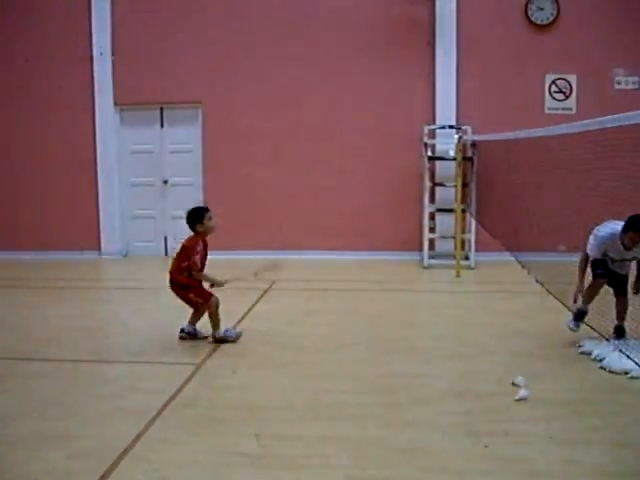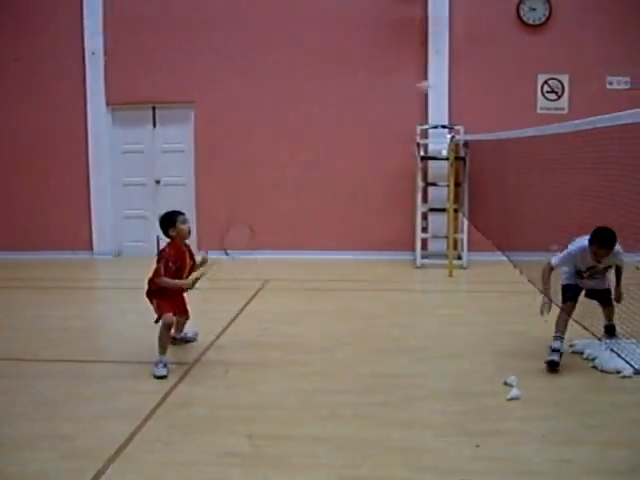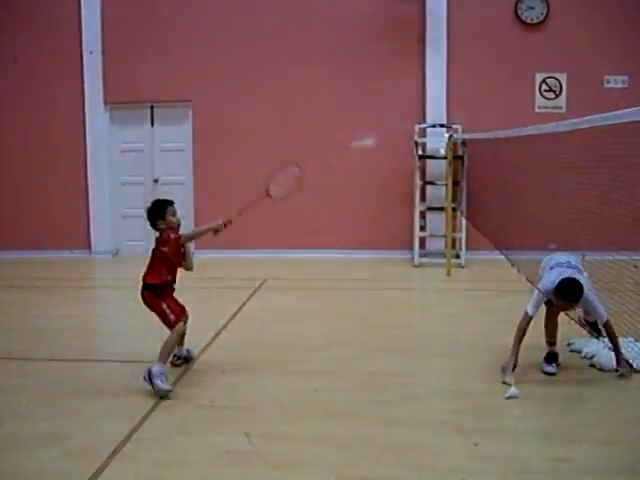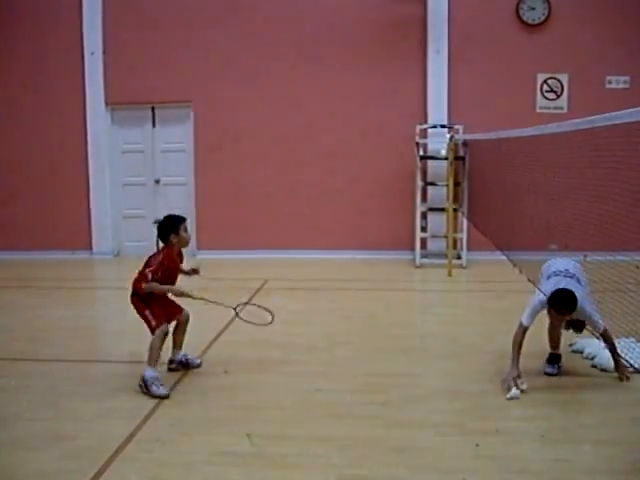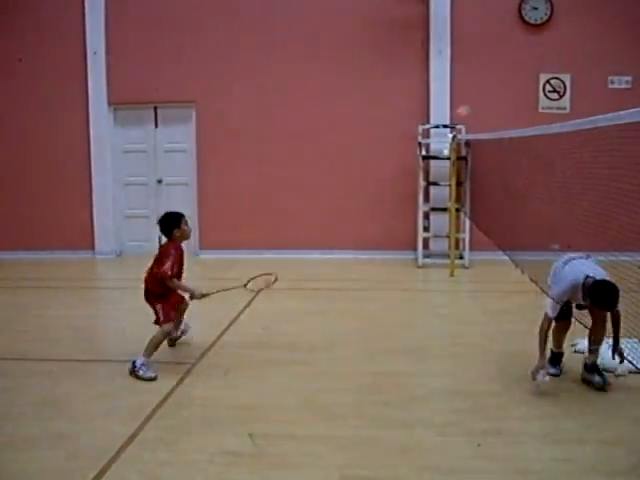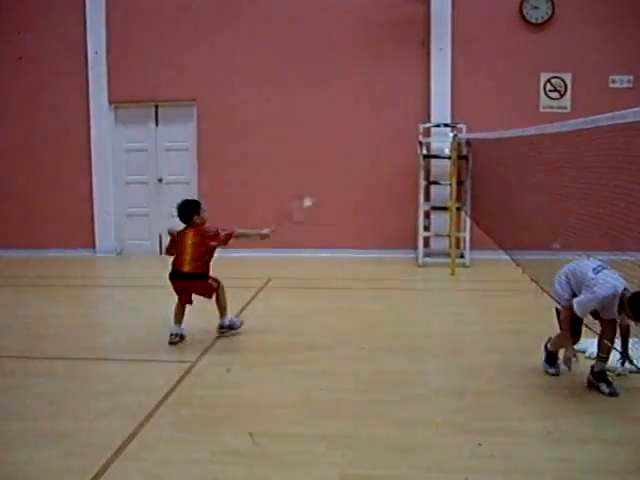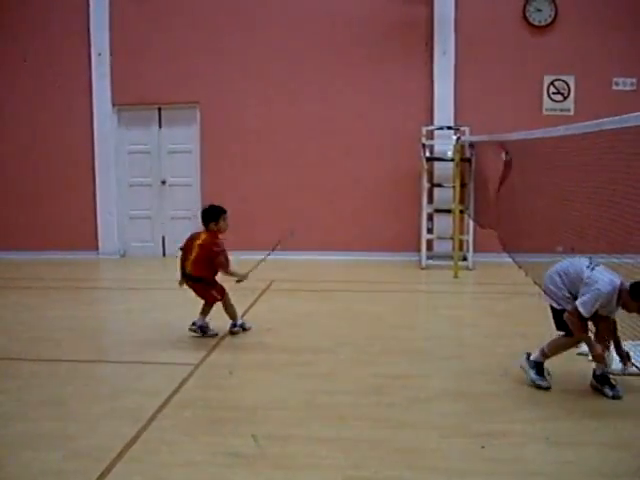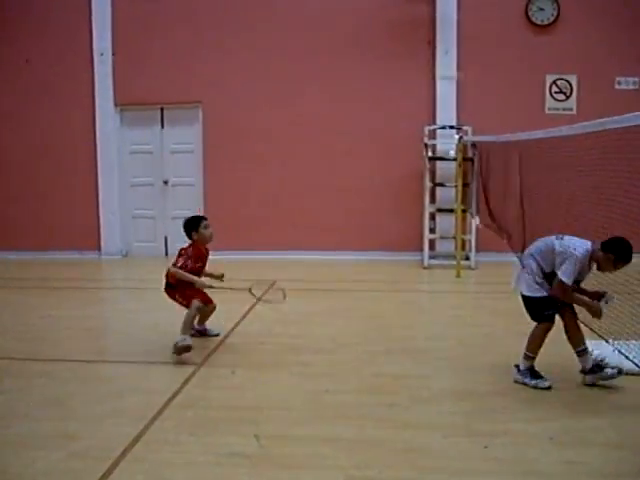
dt=0.3s
person 1, frame 1
left shoulder: (192, 241)
right shoulder: (198, 246)
right elbow: (196, 272)
right wrist: (214, 281)
left hip: (180, 281)
right hip: (183, 284)
left knee: (204, 303)
right knee: (213, 301)
left ankle: (188, 329)
right ankle: (219, 333)
person 1, frame 2
left shoulder: (186, 248)
right shoulder: (168, 253)
left elbow: (188, 271)
right elbow: (160, 280)
left wrist: (199, 266)
right wrist: (183, 283)
left hip: (176, 292)
right hip: (159, 293)
left knee: (182, 317)
right knee: (168, 320)
left ankle: (178, 335)
right ankle: (161, 361)
person 1, frame 3
left shoulder: (176, 242)
right shoulder: (166, 239)
left elbow: (188, 266)
right elbow: (186, 236)
left wrist: (187, 247)
right wrist: (211, 227)
left hip: (163, 289)
right hip: (155, 292)
left knee: (183, 317)
right knee: (178, 328)
left ankle: (180, 353)
right ankle: (156, 372)
person 1, frame 4
left shoulder: (177, 253)
right shoulder: (161, 258)
right elbow: (145, 285)
left wrist: (188, 271)
right wrist: (173, 289)
left hip: (158, 295)
right hip: (143, 297)
left knee: (183, 317)
right knee: (161, 330)
left ankle: (178, 359)
right ankle: (150, 376)
person 1, frame 5
left shoulder: (172, 247)
right shoulder: (171, 251)
right elbow: (168, 278)
right wrist: (191, 290)
left hip: (166, 289)
right hip: (157, 292)
left knee: (184, 303)
right knee: (167, 326)
left ankle: (174, 333)
right ankle: (140, 363)
person 1, frame 6
left shoulder: (179, 235)
right shoulder: (208, 233)
left elbow: (169, 251)
right elbow: (232, 234)
left wrist: (172, 237)
right wrist: (259, 233)
left hip: (177, 276)
right hip: (198, 277)
left knee: (182, 301)
right knee: (219, 288)
left ankle: (176, 333)
right ankle: (225, 323)
person 1, frame 7
left shoulder: (196, 236)
right shoulder: (216, 244)
left elbow: (184, 255)
right elbow: (224, 269)
left wrist: (183, 276)
right wrist: (239, 275)
left hip: (190, 277)
right hip: (201, 280)
left knee: (212, 297)
right knee: (223, 296)
left ankle: (200, 324)
right ankle: (236, 324)
person 1, frame 8
left shoulder: (204, 250)
right shoulder: (191, 252)
right elbow: (173, 270)
left wrist: (213, 275)
right wrist: (195, 280)
left hip: (192, 285)
right hip: (177, 286)
left knee: (210, 306)
right knee: (196, 305)
left ankle: (198, 328)
right ankle: (182, 339)
person 2, frame 1
right shoulder: (606, 235)
right elbow: (586, 255)
right wrist: (580, 282)
right hip: (600, 254)
left knee: (621, 294)
right knee: (599, 281)
left ankle: (620, 326)
right ankle: (581, 310)
person 2, frame 2
left shoulder: (617, 253)
right shoulder: (576, 249)
right elbow: (548, 267)
left wrist: (618, 287)
right wrist: (546, 296)
right hip: (573, 274)
left knee: (607, 303)
right knee: (568, 305)
left ankle: (609, 325)
right ankle: (556, 348)
person 2, frame 3
left shoulder: (587, 296)
right shoulder: (546, 288)
left elbow: (606, 323)
right elbow: (525, 320)
left wrist: (619, 356)
right wrist: (513, 356)
right knee: (551, 311)
left ankle: (588, 320)
right ankle: (551, 353)
person 2, frame 4
left shoulder: (582, 306)
right shoulder: (541, 298)
left elbow: (604, 332)
right elbow: (521, 331)
left wrist: (618, 361)
right wrist: (514, 368)
left knee: (577, 327)
right knee: (556, 323)
right ankle: (554, 356)
person 2, frame 5
left shoulder: (607, 291)
right shoulder: (564, 286)
left elbow: (615, 313)
right elbow: (546, 321)
left wrist: (616, 343)
right wrist: (541, 358)
left knee: (600, 318)
right knee: (564, 322)
left ankle: (590, 365)
right ankle: (556, 354)
person 2, frame 6
left shoulder: (627, 299)
right shoulder: (603, 295)
left elbow: (624, 325)
right elbow: (566, 312)
left wrist: (625, 350)
right wrist: (568, 347)
right hip: (567, 282)
left knee: (610, 325)
right knee: (573, 338)
left ankle: (598, 372)
right ankle: (550, 349)
person 2, frame 7
left shoulder: (620, 291)
right shoulder: (603, 291)
left elbow: (609, 319)
right elbow: (570, 315)
left wrist: (619, 349)
right wrist: (591, 345)
right hip: (558, 281)
left knee: (604, 324)
right knee: (576, 336)
left ankle: (600, 376)
right ankle: (534, 361)
person 2, frame 8
left shoulder: (588, 255)
right shoulder: (577, 255)
left elbow: (568, 283)
right elbow: (559, 289)
left wrist: (590, 295)
right wrist: (587, 304)
left hip: (547, 274)
right hip: (533, 274)
left knee: (569, 316)
right knee: (546, 321)
left ankle: (590, 367)
right ankle: (524, 370)
